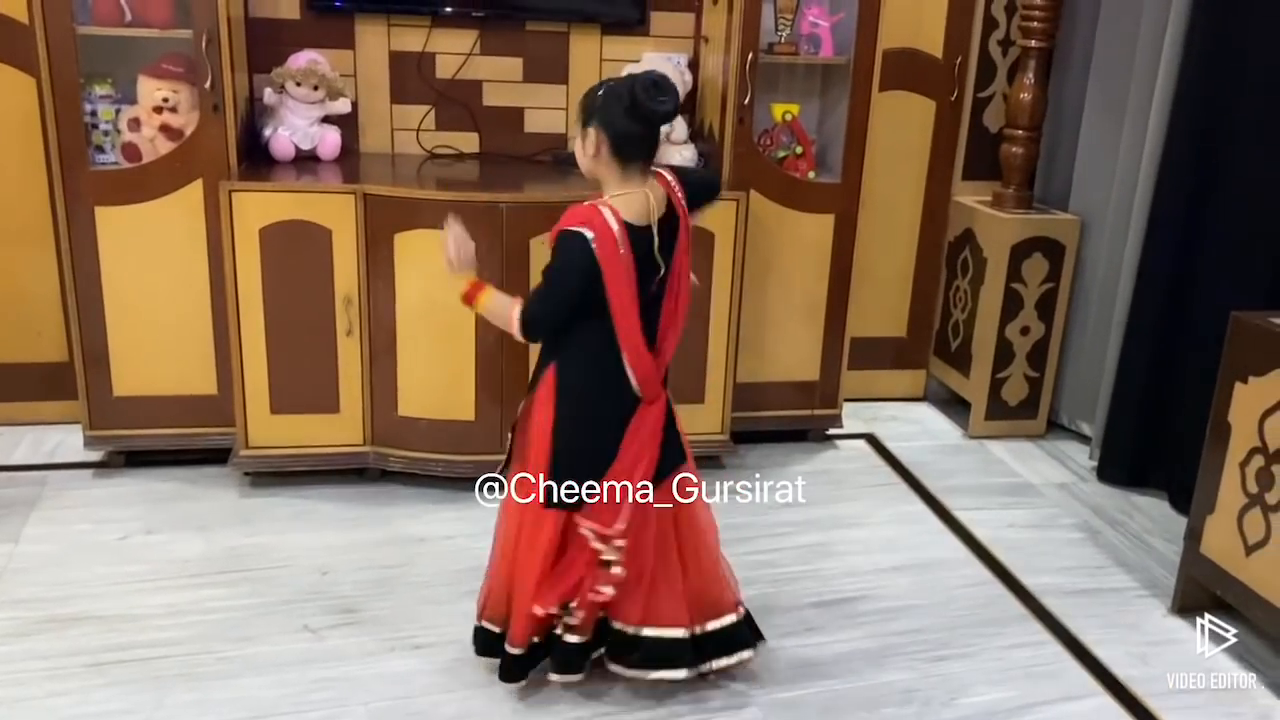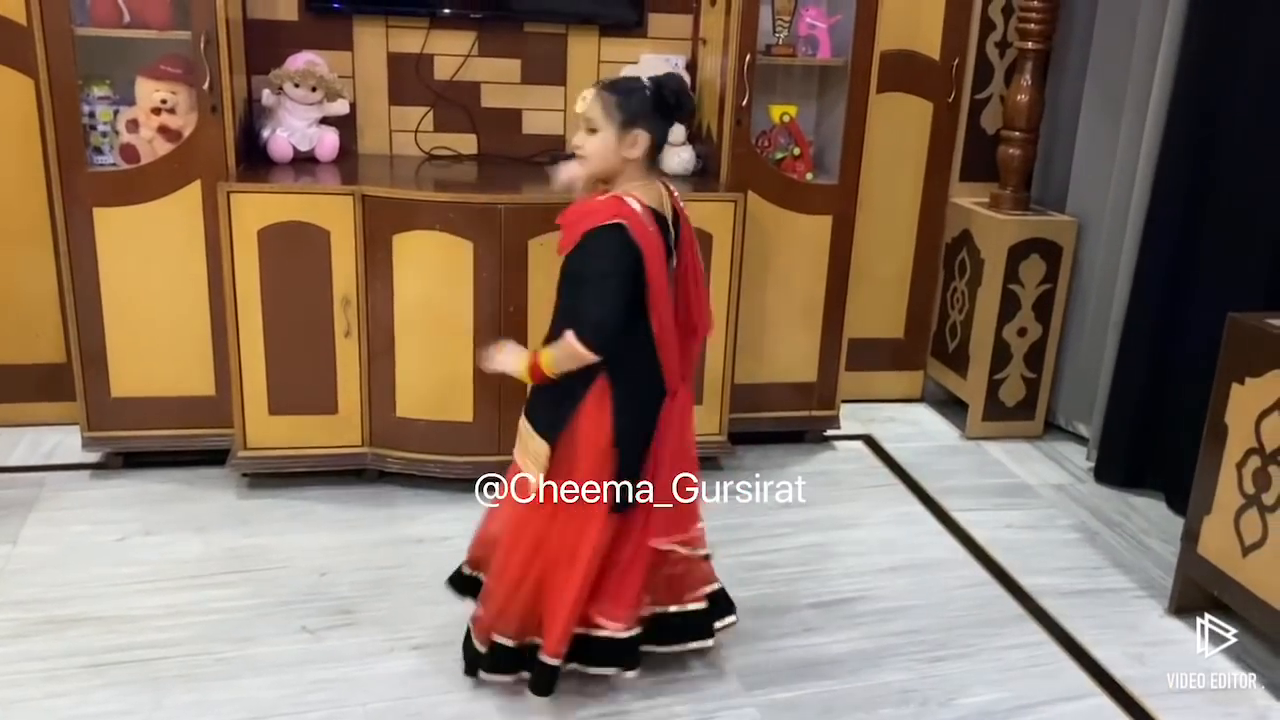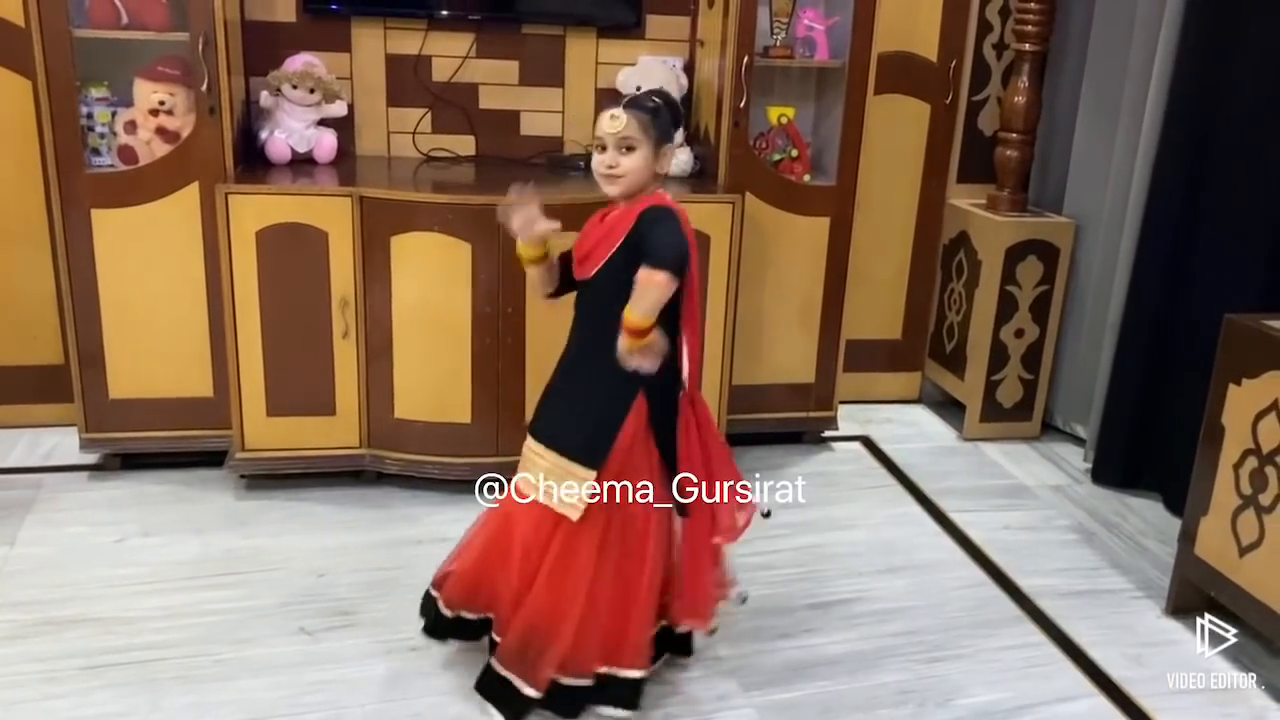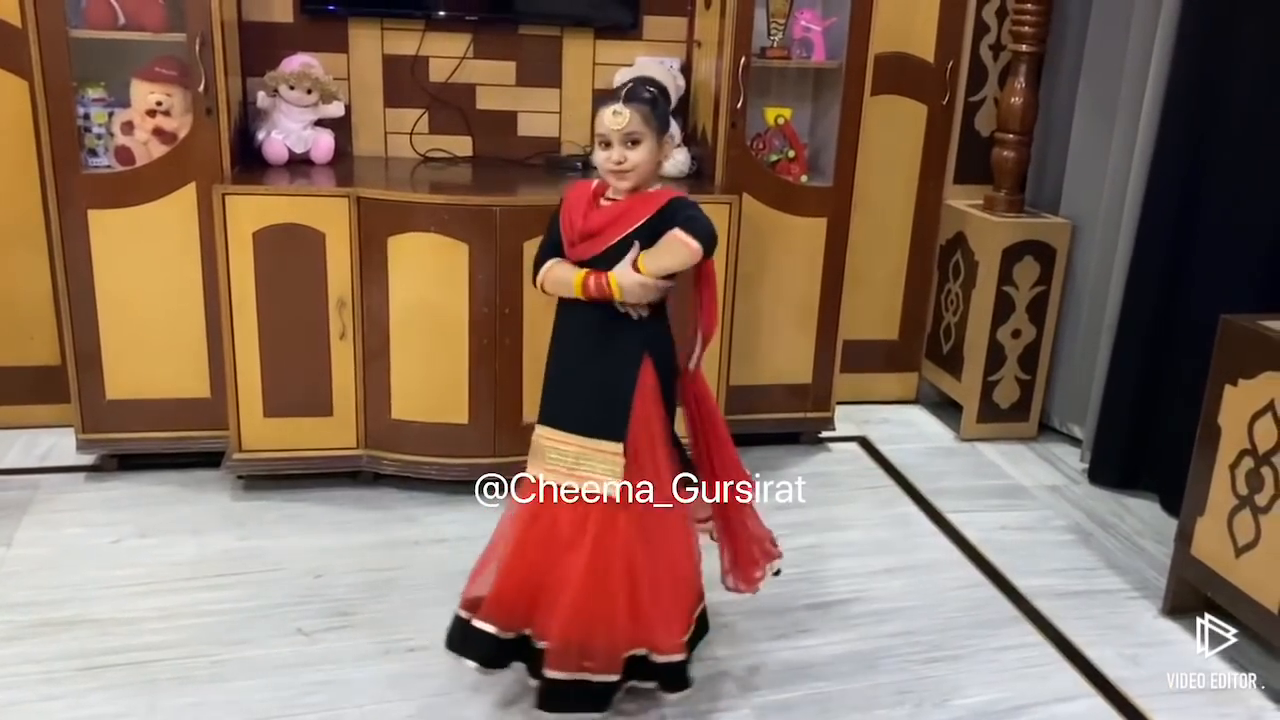
dt=0.2s
person 1, frame 1
left shoulder: (583, 237)
right shoulder: (670, 193)
left elbow: (531, 325)
right elbow: (708, 186)
left wrist: (471, 282)
left hip: (580, 404)
right hip: (642, 401)
left knee: (560, 520)
right knee: (650, 509)
left ankle: (540, 632)
right ankle: (658, 625)
person 1, frame 2
left shoulder: (615, 228)
right shoulder: (650, 205)
left elbow: (589, 332)
left wrist: (530, 364)
right wrist: (591, 180)
left hip: (597, 400)
right hip: (637, 395)
left knee: (570, 523)
right knee: (633, 514)
left ankle: (543, 639)
right ankle: (630, 623)
person 1, frame 3
left shoulder: (657, 218)
right shoulder: (608, 221)
left elbow: (662, 270)
right elbow: (555, 281)
left wrist: (637, 335)
right wrist: (534, 240)
left hip: (624, 405)
right hip: (585, 392)
left knee: (589, 533)
right knee: (599, 530)
left ankle: (568, 668)
right ankle: (640, 635)
person 1, frame 4
left shoulder: (667, 209)
right shoulder: (577, 201)
left elbow: (698, 240)
right elbow: (544, 269)
left wrist: (637, 275)
right wrist: (601, 284)
left hip: (631, 385)
right hip: (574, 378)
left knee: (620, 519)
right knee: (564, 508)
left ankle: (611, 651)
right ankle: (564, 632)
